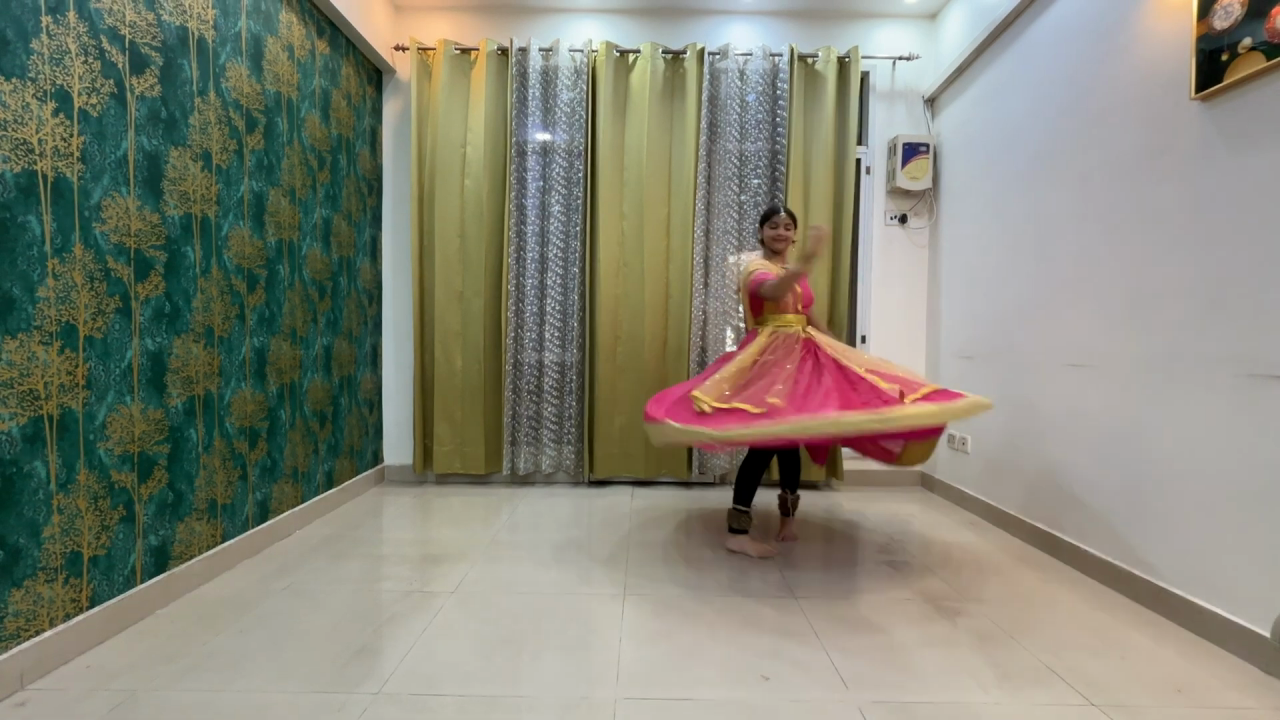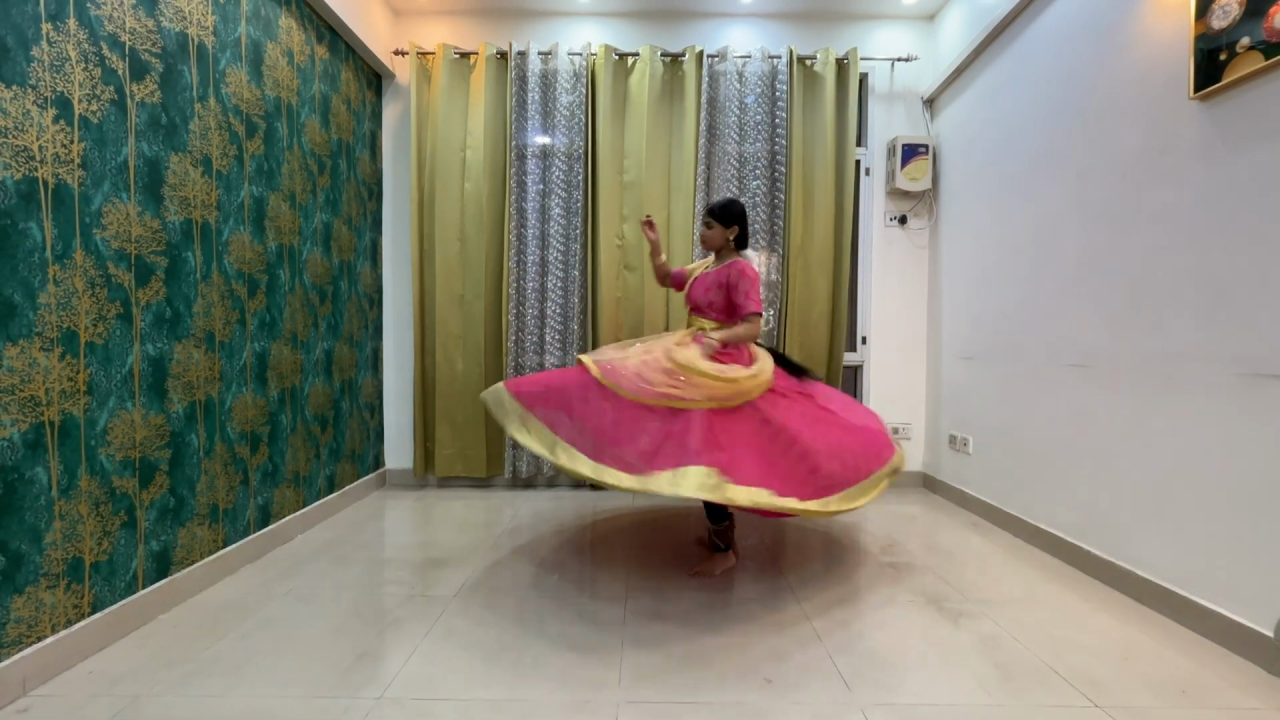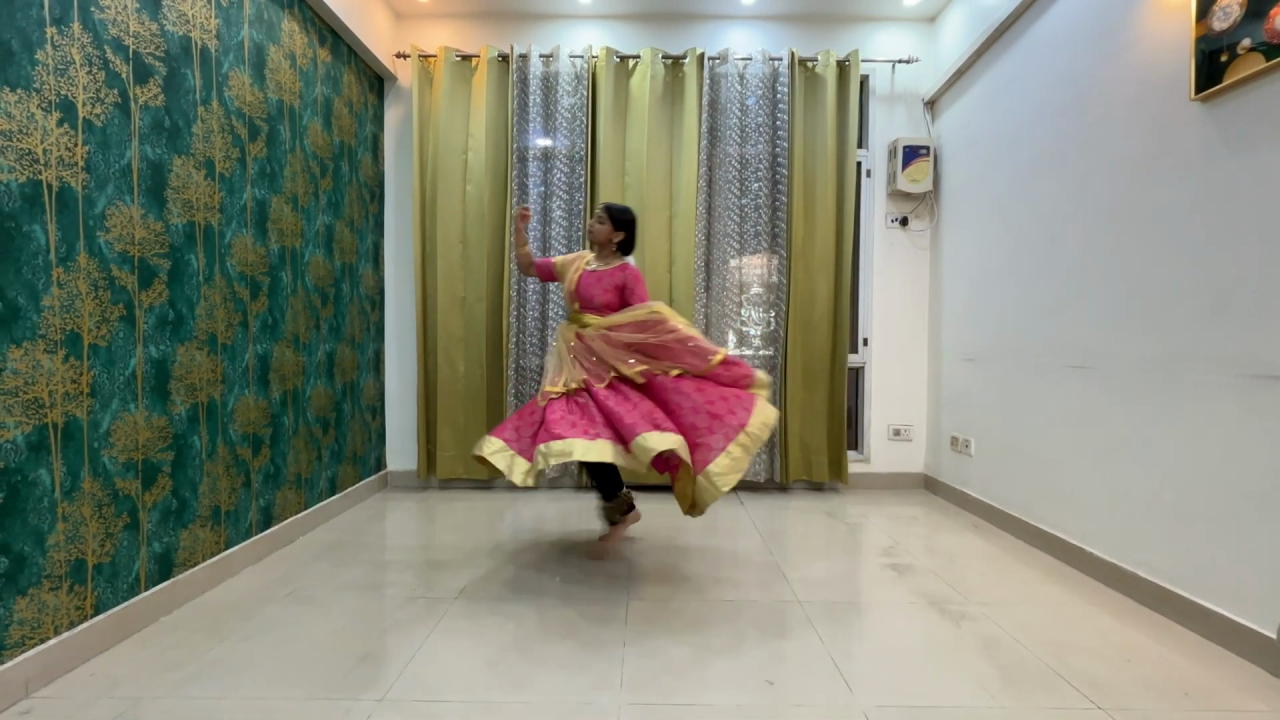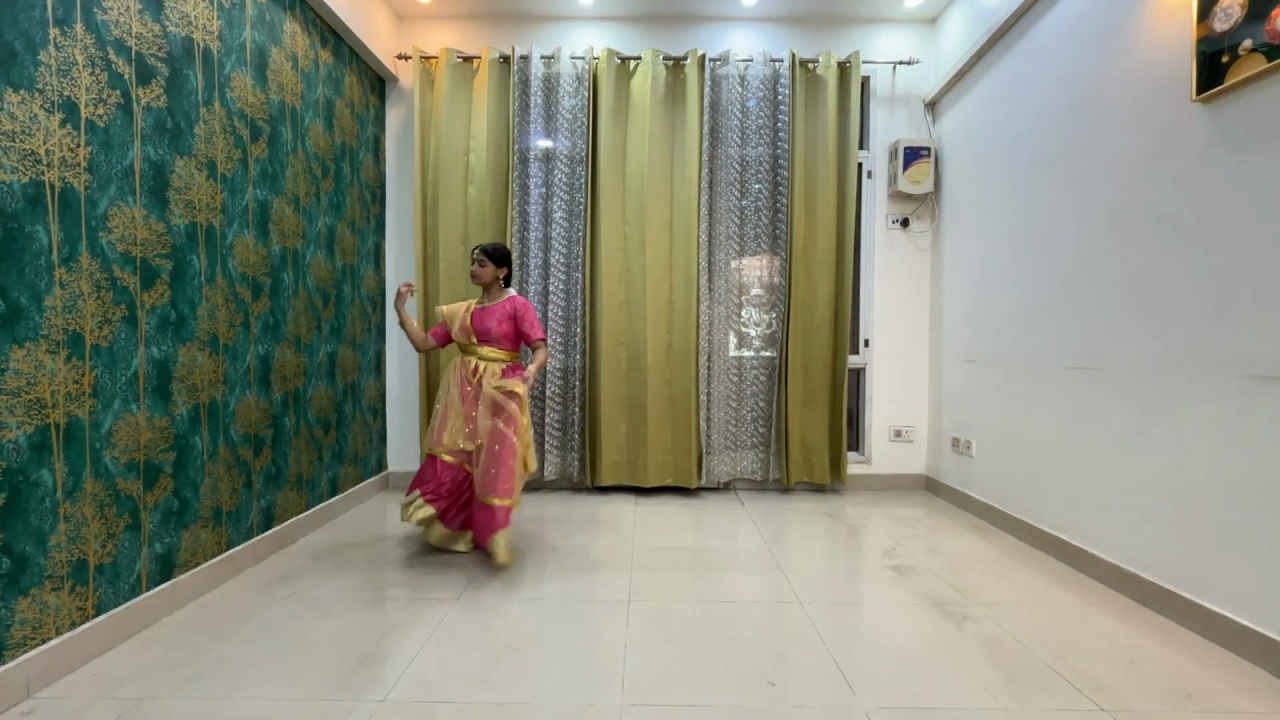
dt=0.7s
person 1, frame 1
left shoulder: (791, 269)
right shoulder: (755, 268)
left elbow: (807, 309)
right elbow: (773, 294)
left wrist: (826, 338)
right wrist: (805, 257)
left hip: (801, 353)
right hip: (769, 356)
left knee: (790, 438)
right knee: (763, 442)
left ankle: (788, 512)
right ankle: (737, 531)
person 1, frame 2
left shoulder: (742, 271)
right shoulder: (707, 267)
left elbow: (752, 327)
right elbow: (666, 279)
left wrist: (712, 341)
right wrist: (655, 246)
left hip: (722, 365)
right hip: (697, 360)
left knee: (706, 450)
right knee: (701, 445)
left ankle: (724, 548)
right ankle: (721, 529)
person 1, frame 3
left shoulder: (627, 275)
right shoulder: (575, 263)
left elbow: (647, 321)
right elbow: (527, 266)
right wrist: (520, 231)
left hip: (605, 359)
right hip: (574, 356)
left knee: (585, 435)
right knee: (584, 434)
left ankle: (616, 515)
right ankle: (624, 510)
person 1, frame 4
left shoulder: (517, 305)
right shoulder: (461, 311)
left elbow: (541, 349)
right elbow: (424, 344)
left wrist: (531, 372)
right wrist: (401, 307)
left hip: (497, 392)
right hip: (461, 390)
left knee: (489, 464)
right knee: (448, 461)
left ankle: (485, 534)
right ankle: (448, 529)
